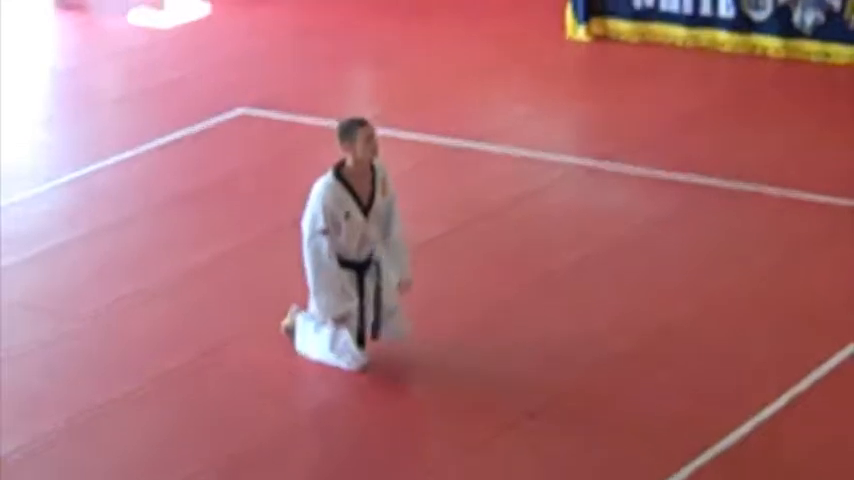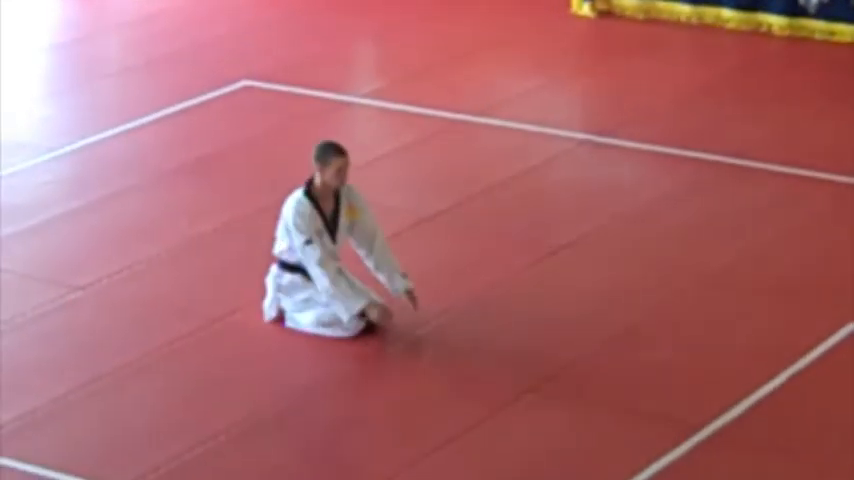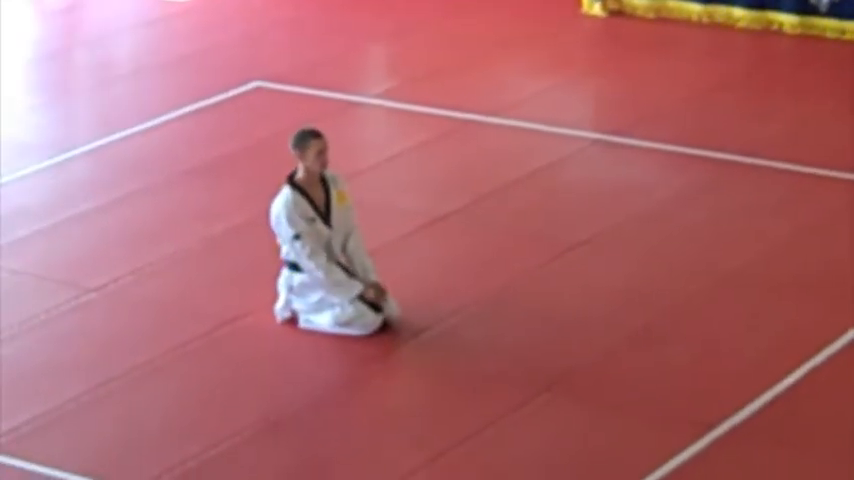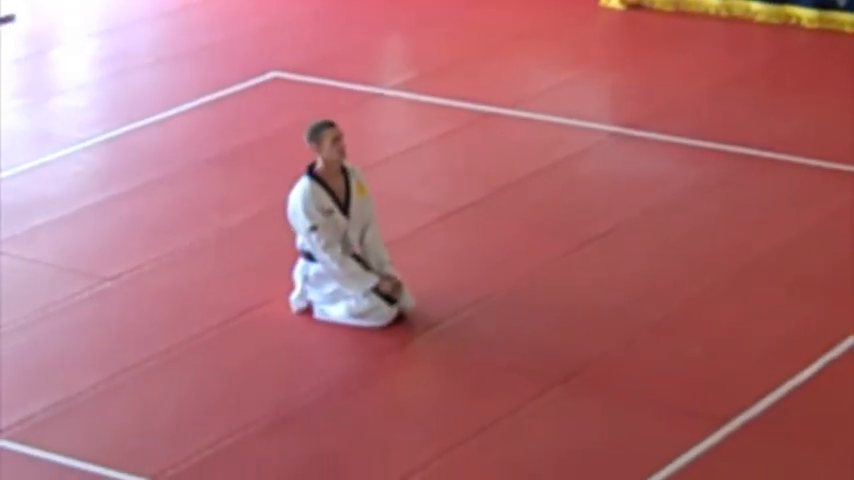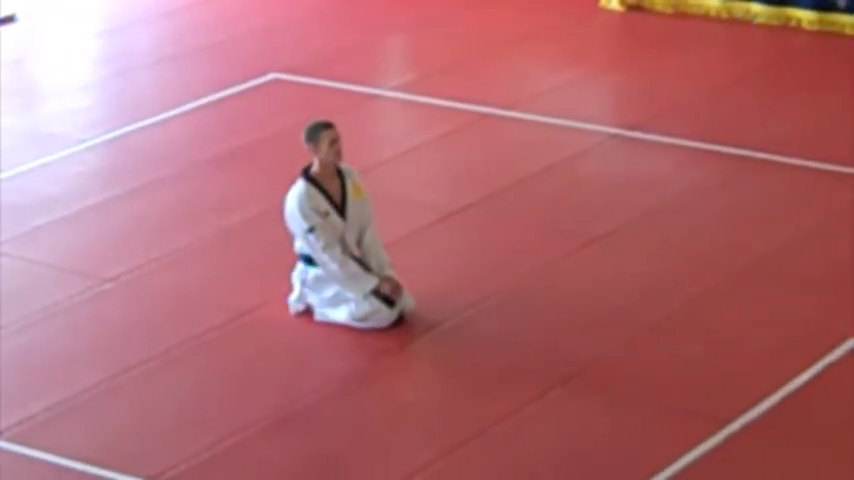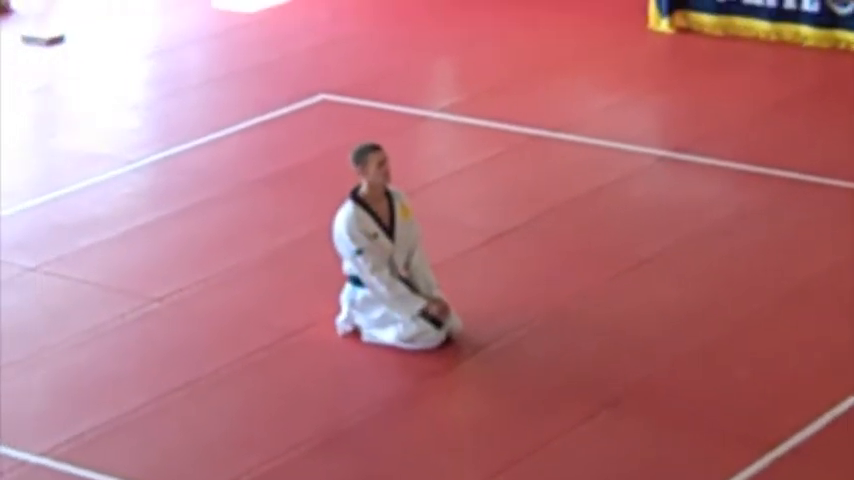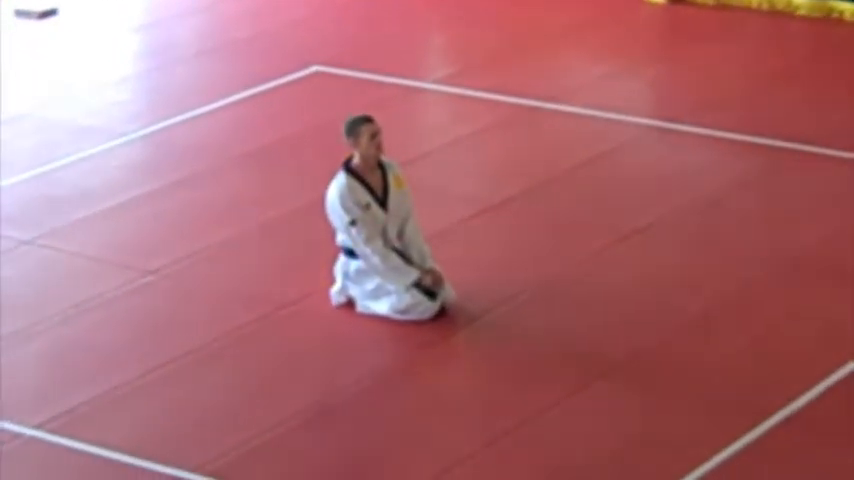
dt=0.7s
person 1, frame 1
left shoulder: (379, 174)
right shoulder: (326, 193)
left elbow: (390, 225)
right elbow: (317, 252)
left wrist: (401, 270)
right wrist: (331, 307)
left hip: (369, 265)
right hip: (336, 273)
left knee: (392, 328)
right knee: (353, 359)
right ankle: (298, 324)
person 1, frame 2
left shoulder: (349, 195)
right shoulder: (297, 210)
left elbow: (372, 242)
right elbow: (320, 268)
left wrist: (401, 284)
right wrist: (364, 305)
left hip: (328, 272)
right hip: (294, 280)
left knee: (375, 313)
right knee: (351, 322)
right ankle: (289, 311)
person 1, frame 3
left shoulder: (333, 183)
right shoulder: (287, 206)
left elbow: (351, 236)
right elbow: (312, 262)
left wrist: (369, 279)
right wrist: (360, 290)
left hip: (335, 269)
right hip: (308, 280)
left knee: (389, 310)
right knee: (369, 320)
right ankle: (300, 309)
person 1, frame 4
left shoulder: (353, 176)
right shoulder: (305, 196)
left elbow: (369, 228)
right elbow: (328, 253)
left wrist: (385, 271)
right wrist: (375, 282)
left hip: (351, 260)
right hip: (323, 271)
left knee: (404, 303)
right knee: (383, 312)
right ankle: (315, 300)
person 1, frame 5
left shoulder: (349, 176)
right shoulder: (301, 199)
left elbow: (367, 230)
right elbow: (327, 255)
left wrist: (384, 273)
right wrist: (375, 284)
left hip: (351, 262)
right hip: (323, 274)
left knee: (403, 304)
right knee: (384, 313)
right ankle: (314, 301)
person 1, frame 6
left shoulder: (397, 199)
right shoulder: (349, 220)
left elbow: (415, 252)
right elbow: (375, 276)
left wrist: (432, 294)
right wrist: (423, 305)
left hip: (401, 283)
right hip: (371, 294)
left knee: (450, 325)
right knee: (431, 335)
right ankle: (361, 320)
person 1, frame 7
left shoulder: (390, 170)
right shoulder: (342, 192)
left elbow: (408, 223)
right elbow: (368, 247)
left wrist: (426, 265)
right wrist: (416, 276)
left hip: (395, 253)
right hip: (365, 266)
left knee: (444, 296)
right knee: (425, 305)
right ankle: (354, 291)
